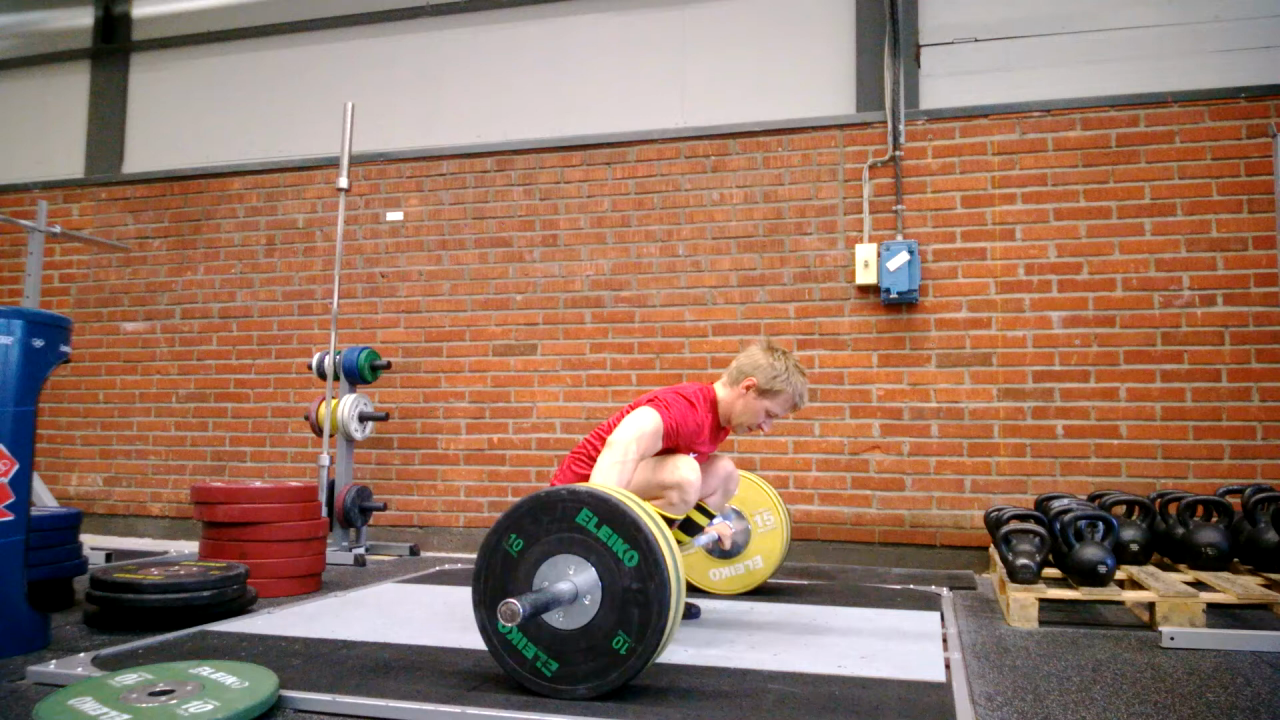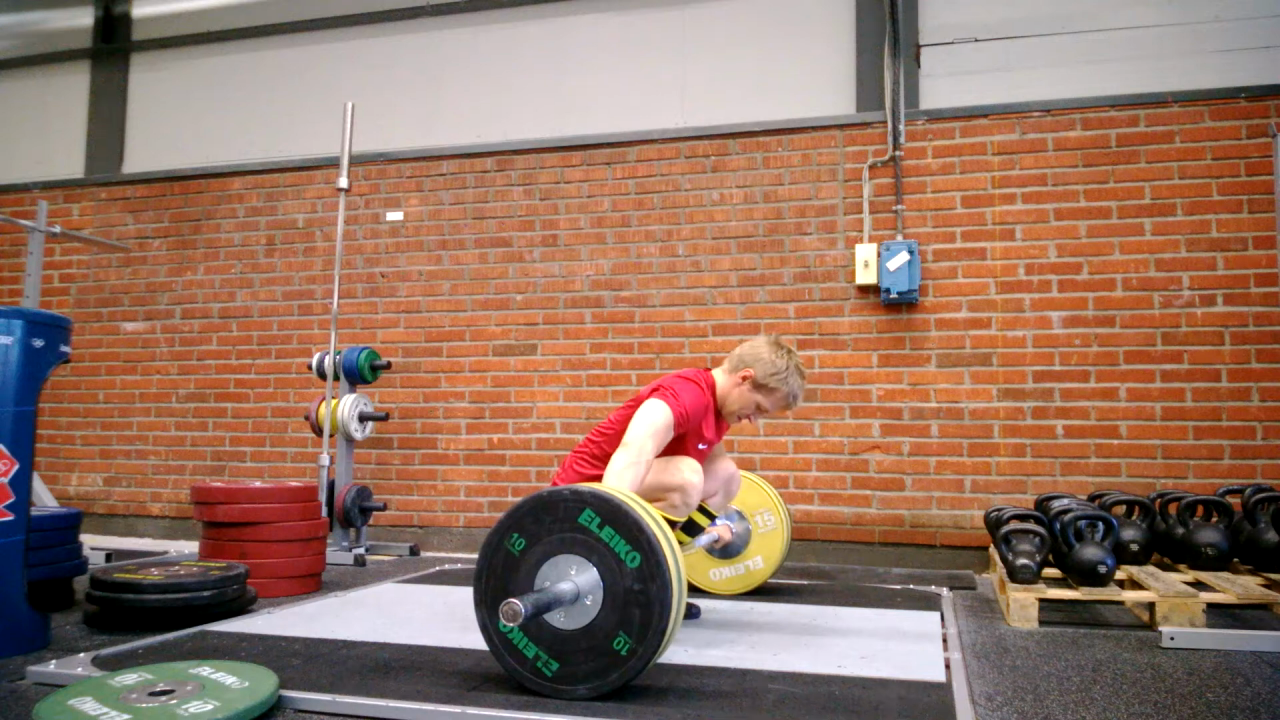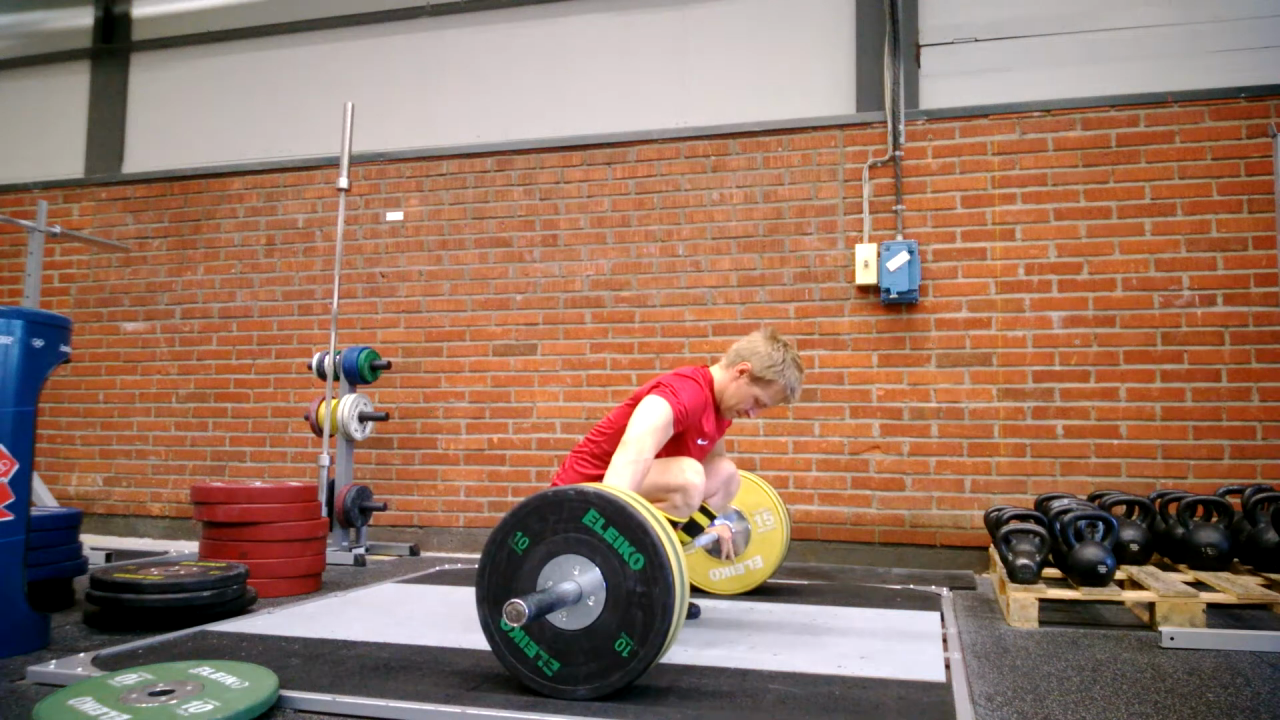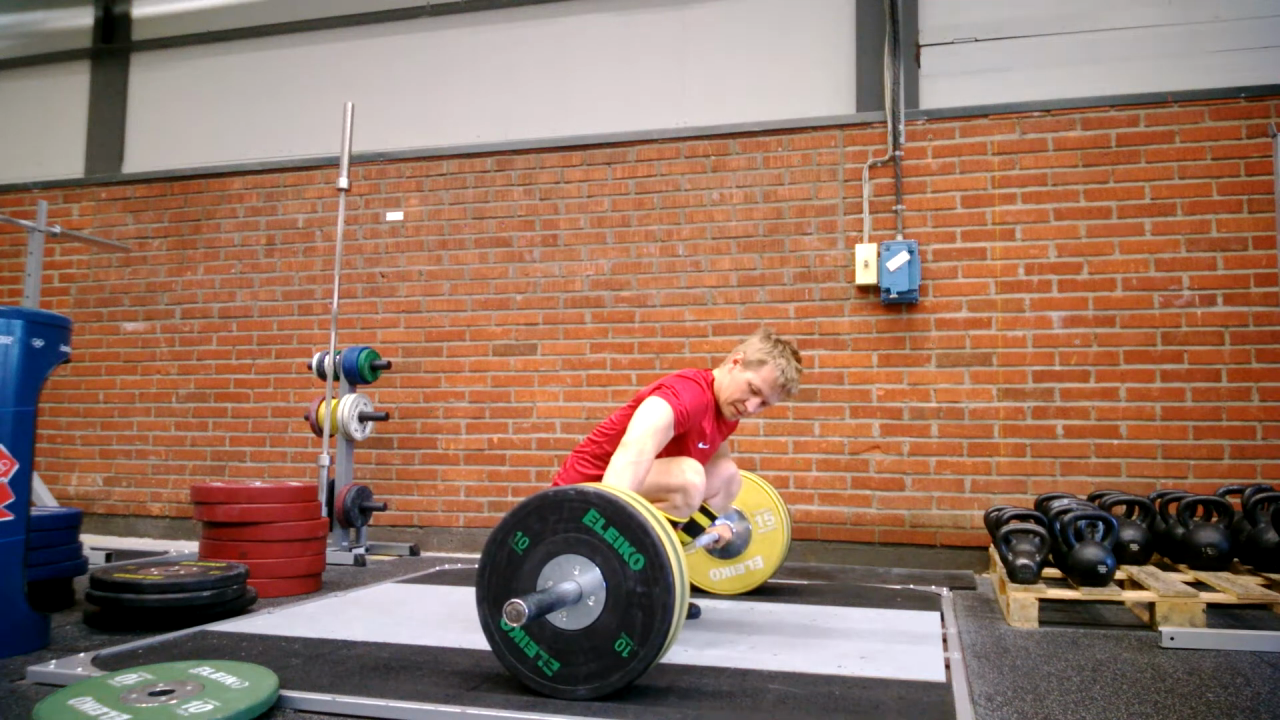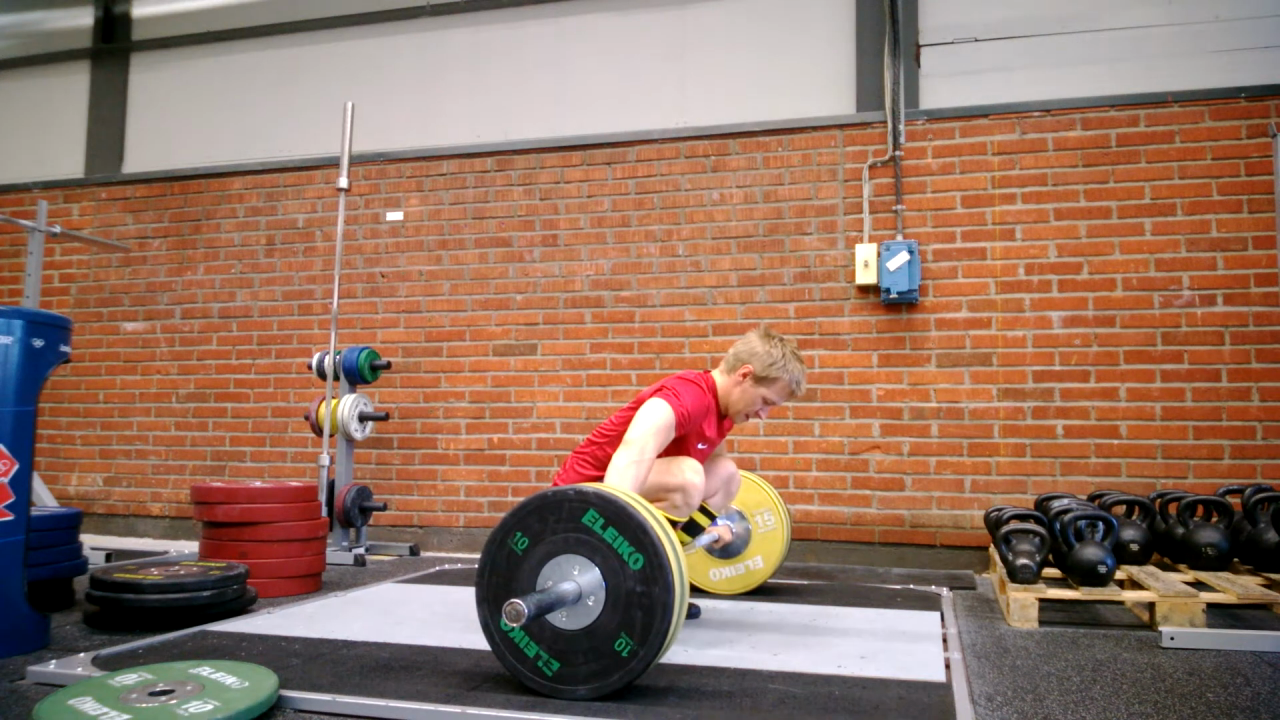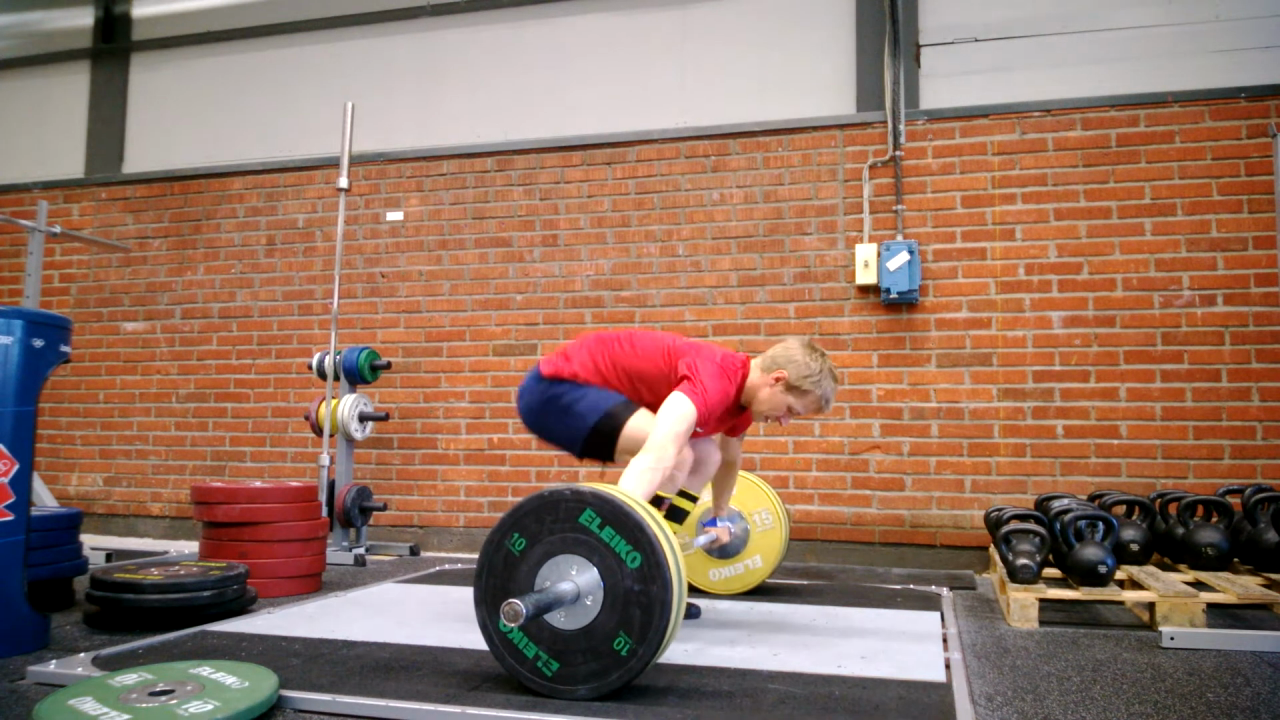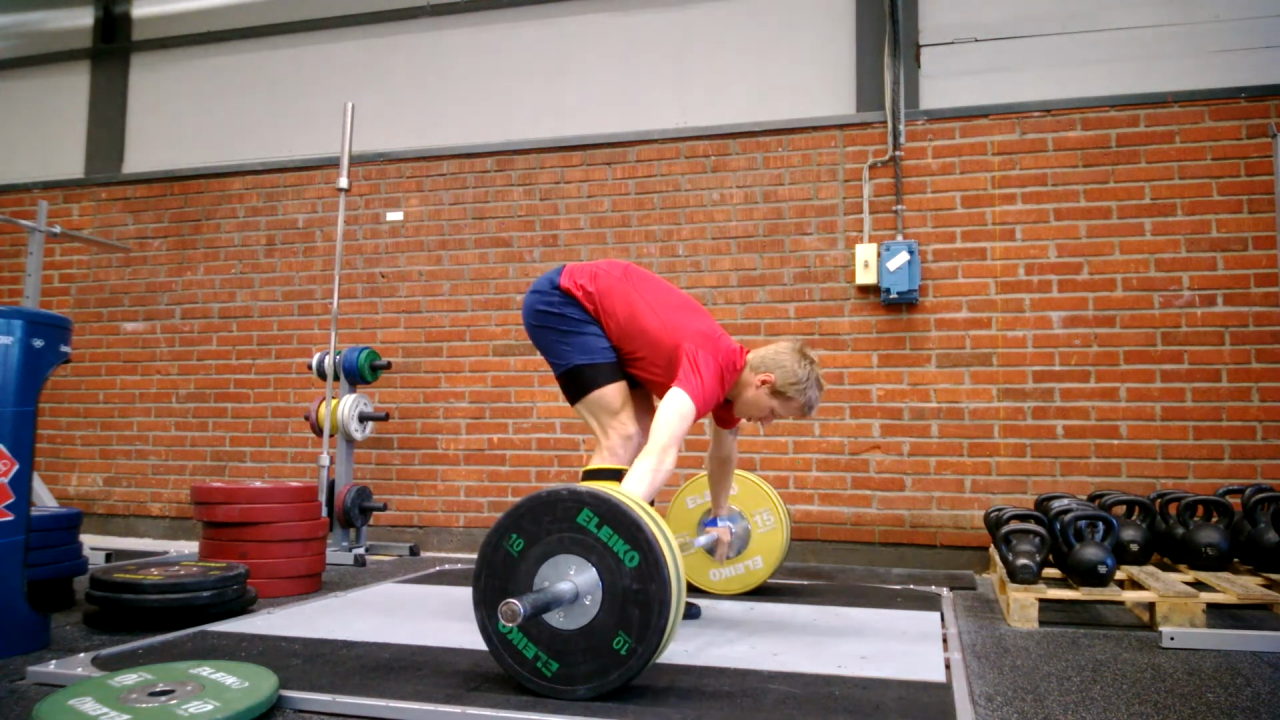
dt=0.7s
person 1, frame 1
left shoulder: (718, 410)
right shoulder: (685, 409)
right elbow: (620, 448)
left wrist: (707, 521)
left knee: (724, 473)
right knee: (682, 475)
person 1, frame 2
left shoulder: (718, 399)
right shoulder: (686, 394)
left elbow: (711, 456)
right elbow: (633, 451)
left wrist: (710, 521)
left knee: (727, 474)
right knee: (685, 476)
person 1, frame 3
left shoulder: (719, 399)
right shoulder: (684, 392)
left elbow: (713, 457)
right elbow: (632, 453)
left wrist: (713, 521)
left knee: (725, 474)
right knee: (686, 477)
person 1, frame 4
left shoulder: (726, 406)
right shoulder: (686, 394)
left elbow: (716, 456)
right elbow: (632, 454)
left wrist: (713, 520)
left knee: (727, 476)
right knee: (687, 477)
person 1, frame 5
left shoulder: (721, 403)
right shoulder: (685, 397)
left elbow: (712, 453)
right elbow: (632, 456)
left wrist: (712, 519)
left knee: (726, 475)
right knee: (686, 478)
person 1, frame 6
left shoulder: (742, 392)
right shoulder: (713, 382)
left elbow: (729, 459)
right elbow: (655, 456)
left wrist: (718, 518)
left hip: (586, 386)
right hip: (555, 387)
left knee: (704, 456)
right knee: (674, 457)
person 1, frame 7
left shoulder: (735, 376)
right shoulder: (709, 374)
left elbow: (723, 452)
right elbow: (660, 456)
left wrist: (719, 517)
left hip: (593, 304)
right hip: (563, 299)
left knee: (643, 434)
right knee: (622, 436)
